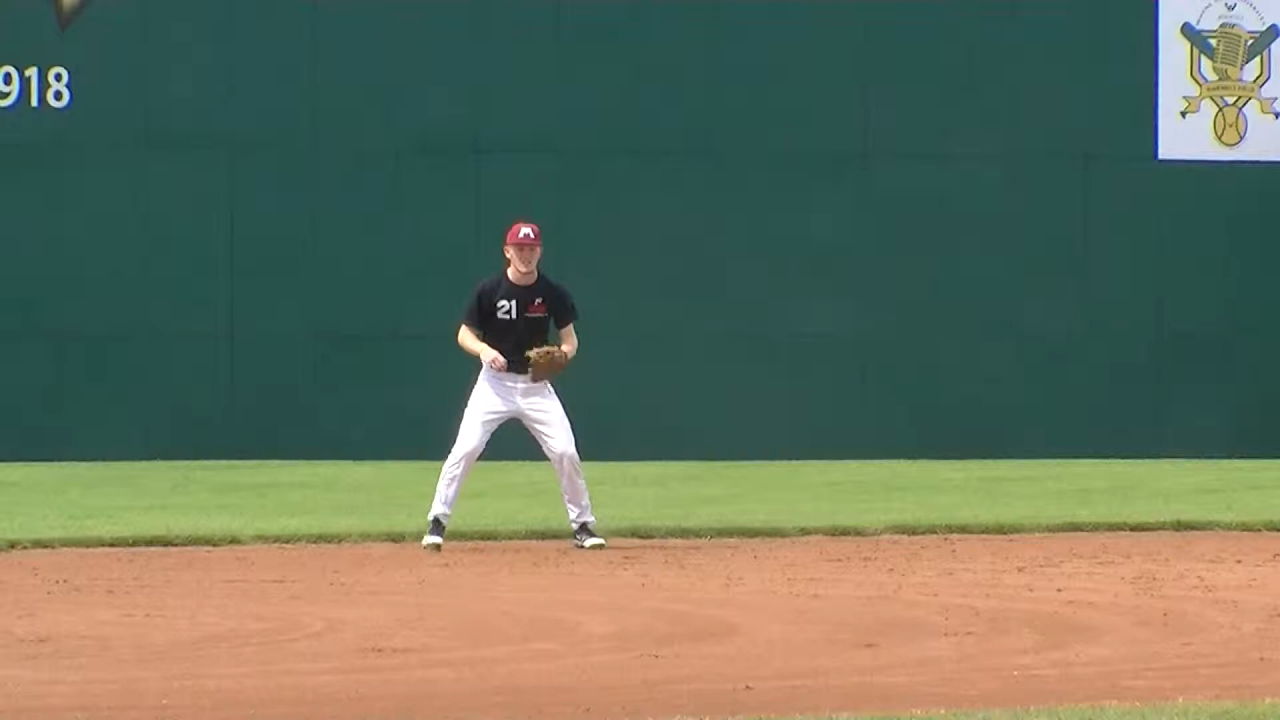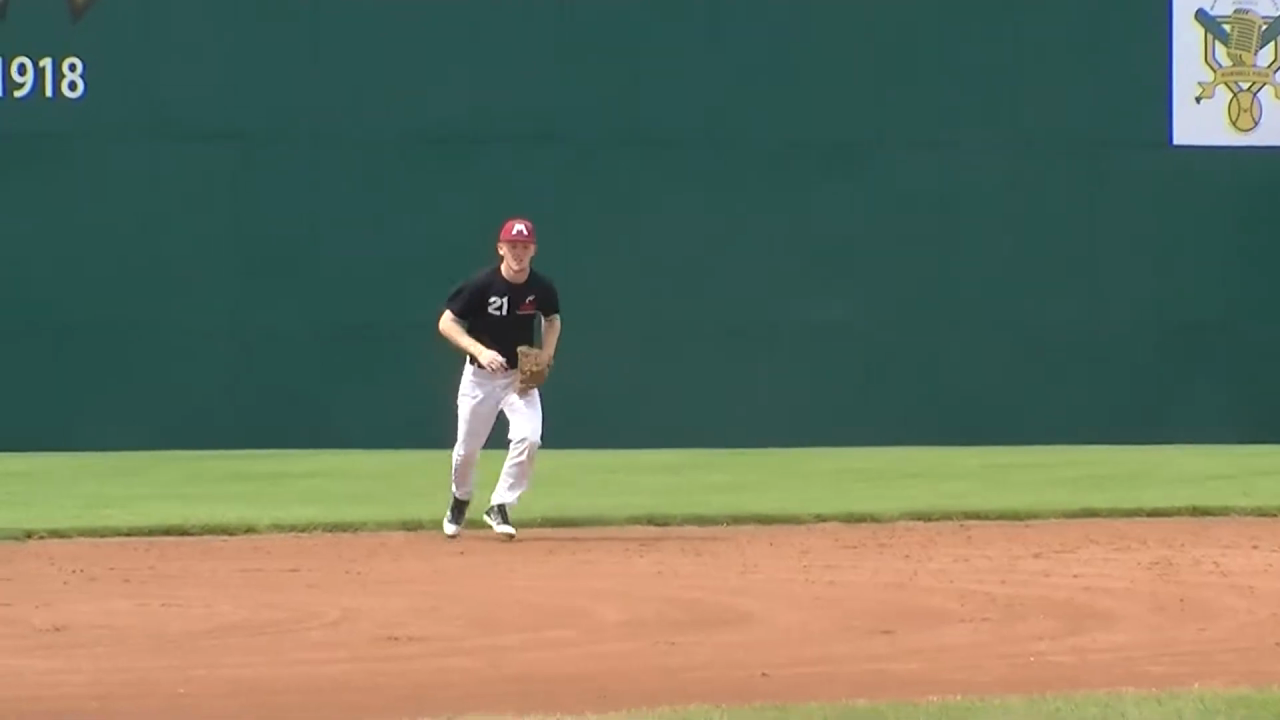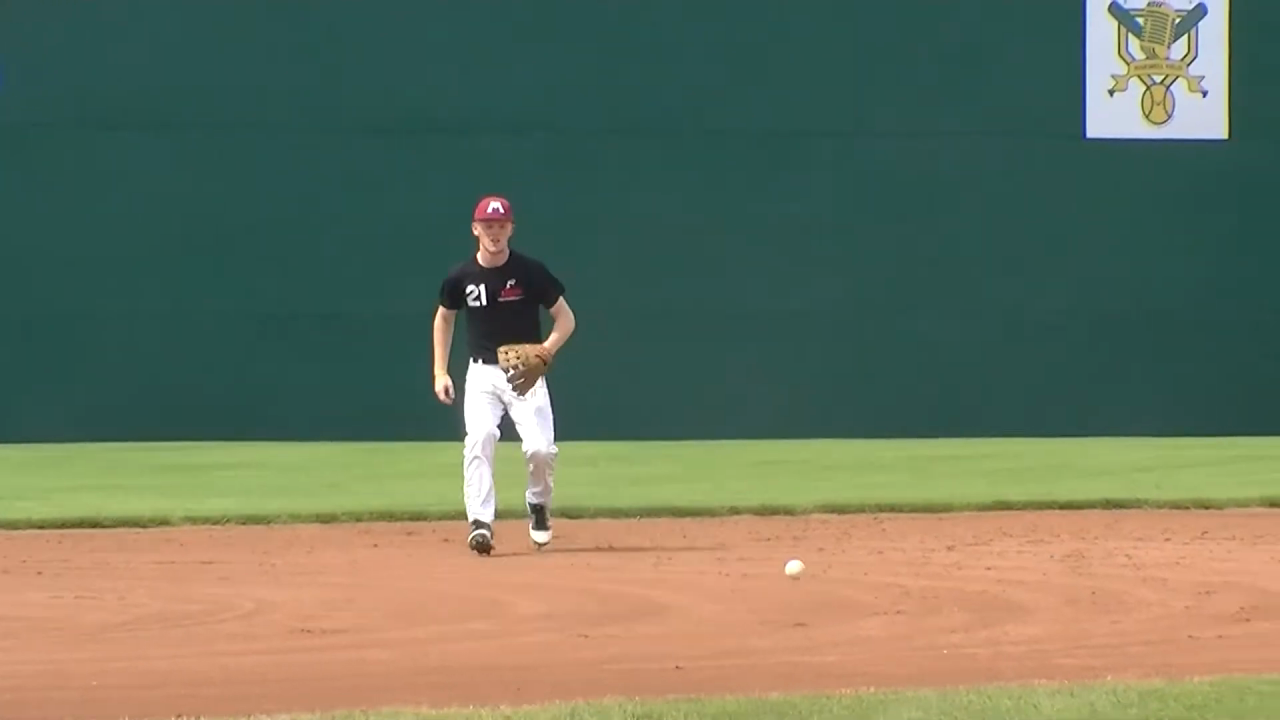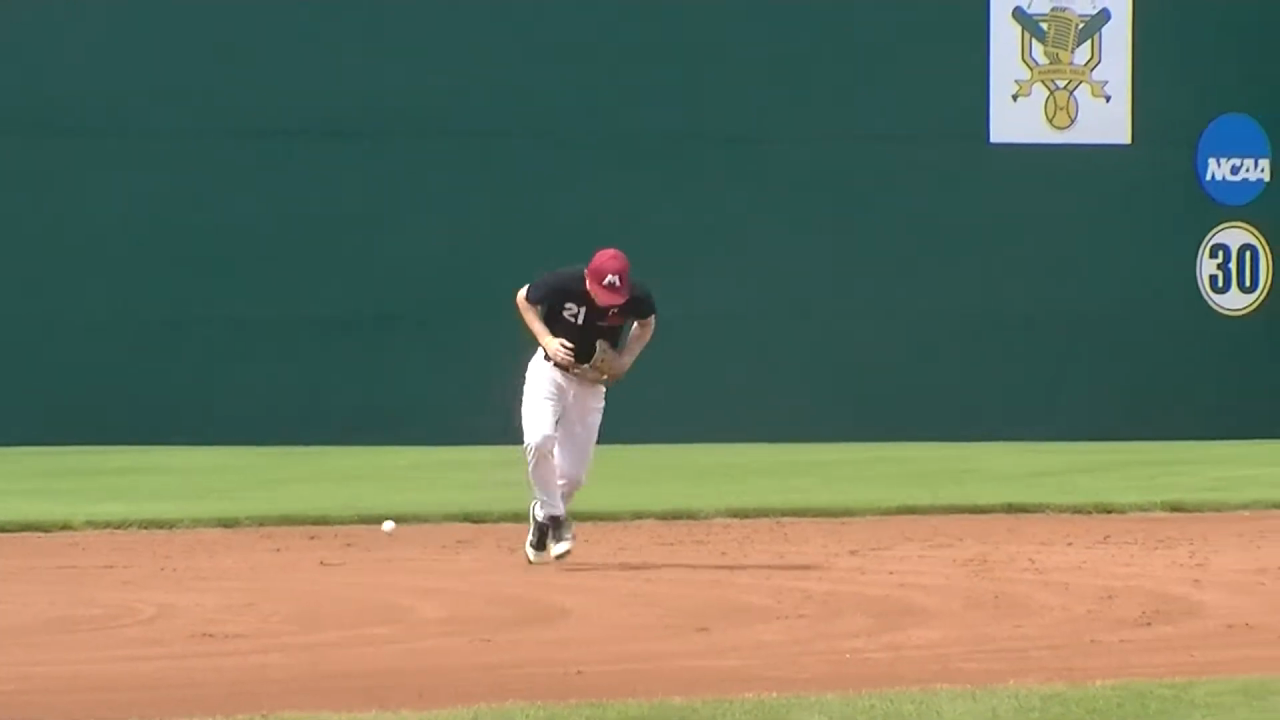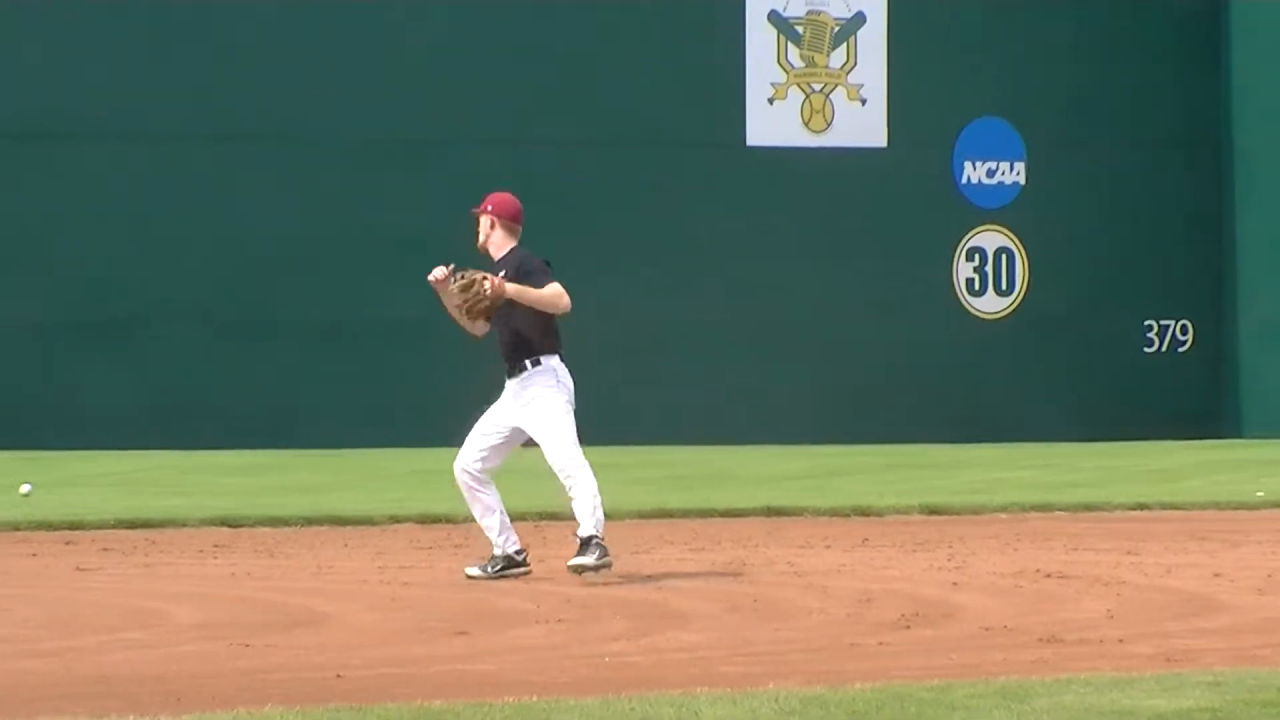
dt=1s
person 1, frame 1
left shoulder: (554, 293)
right shoulder: (489, 289)
left elbow: (569, 339)
right elbow: (464, 335)
left wrist: (561, 356)
right wrist: (483, 349)
left hip: (537, 384)
right hip: (495, 382)
left knee: (566, 452)
right knee: (464, 450)
left ankle: (583, 526)
right ankle: (437, 521)
person 1, frame 2
left shoulder: (543, 288)
right shoulder: (480, 284)
left elbow: (552, 321)
right elbow: (446, 324)
left wrist: (546, 356)
right wrist: (479, 351)
left hip: (520, 375)
right hip: (480, 377)
left knee: (529, 438)
right knee: (467, 449)
left ankle: (500, 507)
right ankle: (460, 499)
person 1, frame 3
left shoulder: (531, 270)
right shoulder: (460, 276)
left elbow: (567, 319)
right elbow: (443, 318)
left wrist: (547, 348)
right wrist: (439, 372)
right hip: (481, 375)
left knee: (541, 447)
right knee: (480, 438)
left ankle: (538, 503)
right ankle: (480, 523)
person 1, frame 4
left shoulder: (635, 296)
right shoulder: (560, 282)
left elbow: (647, 325)
right elbow: (523, 299)
left wrist: (622, 362)
right wrist: (547, 341)
left hip: (590, 383)
right hip: (548, 374)
left knee: (573, 475)
right knee: (539, 439)
left ankle: (543, 517)
right ankle: (551, 518)
person 1, frame 5
left shoulder: (525, 260)
right shoulder: (499, 269)
left elbow: (562, 301)
right elbow: (479, 326)
left wrist: (506, 291)
right wrist: (445, 291)
left hip: (545, 381)
right hip: (514, 388)
left knee: (565, 457)
right knee: (468, 466)
left ankle: (593, 542)
right ankle: (508, 553)
